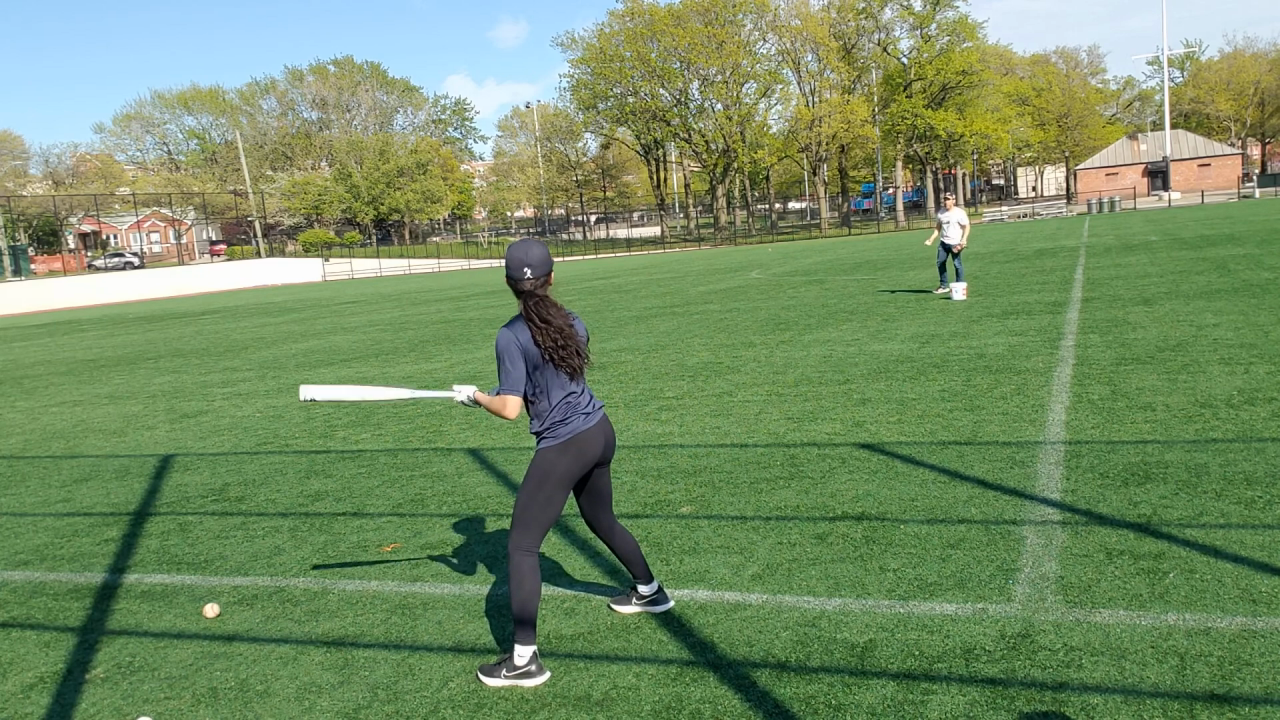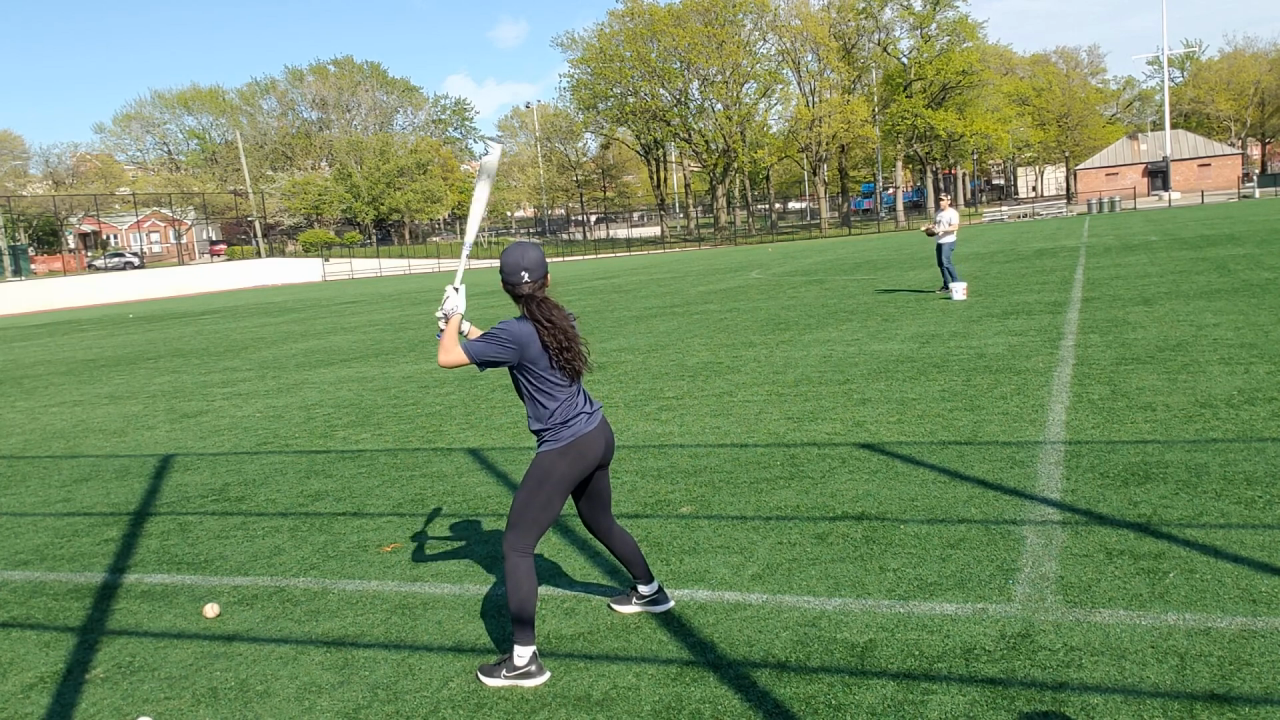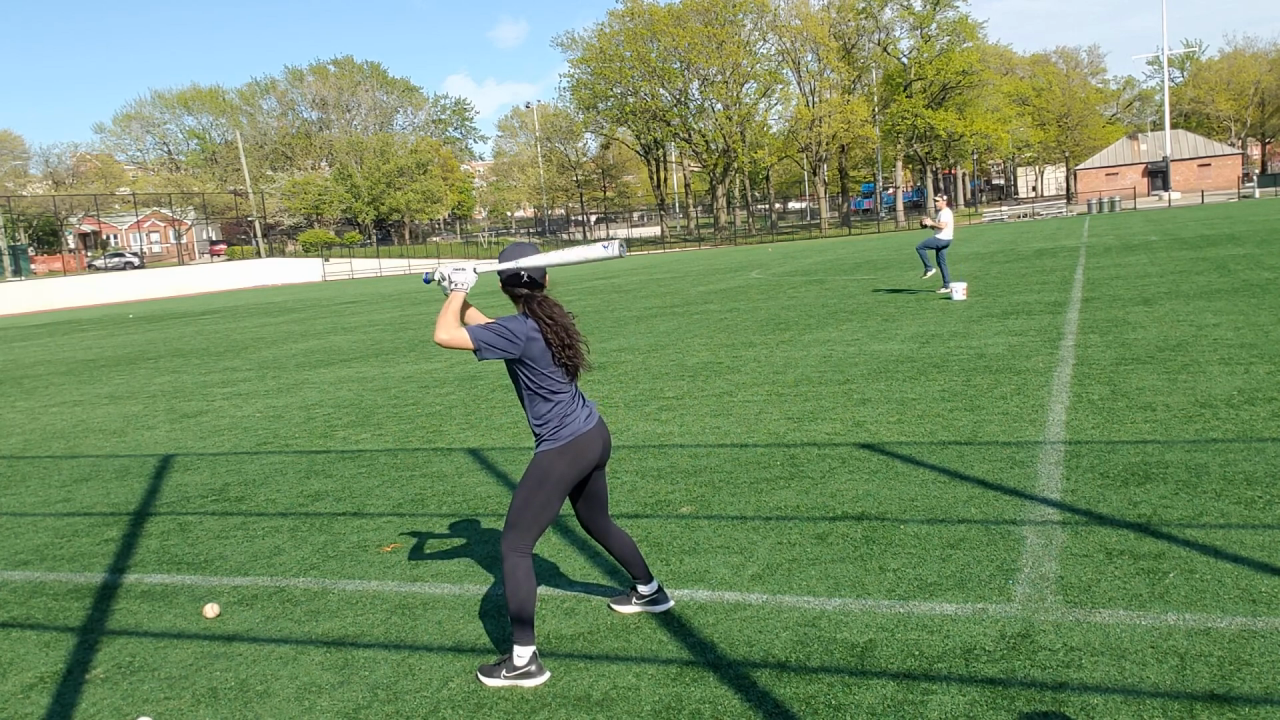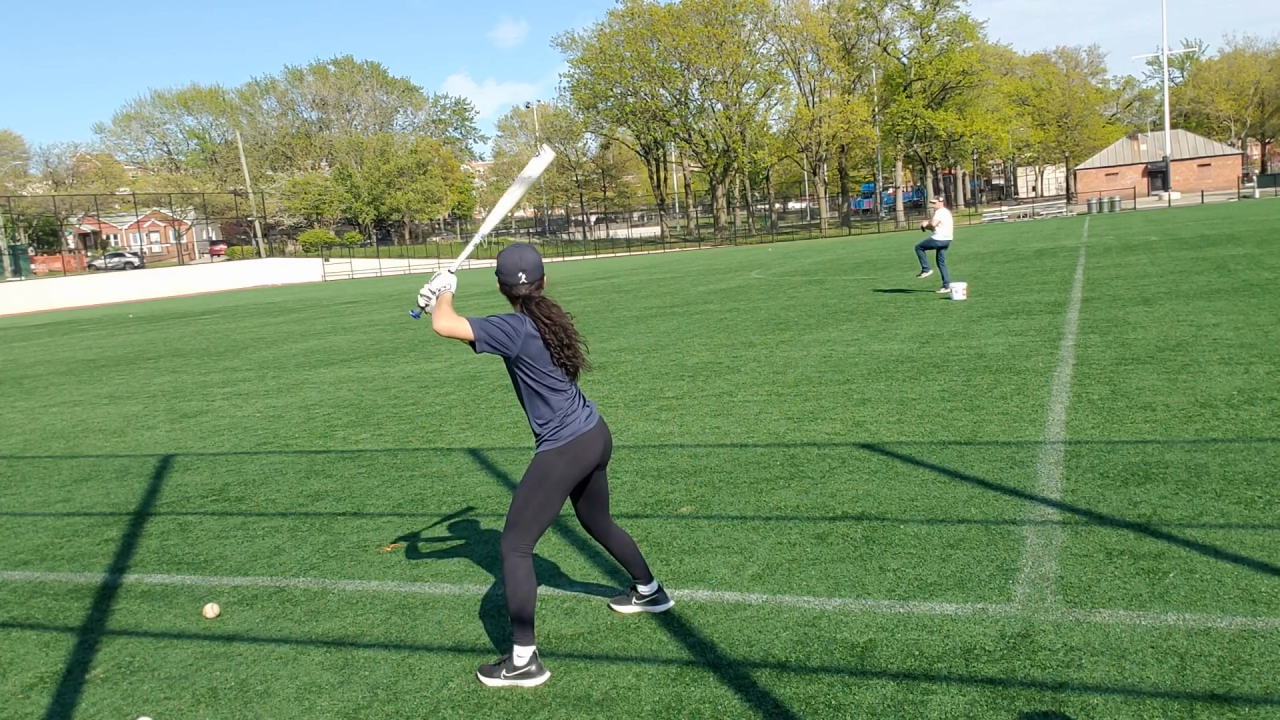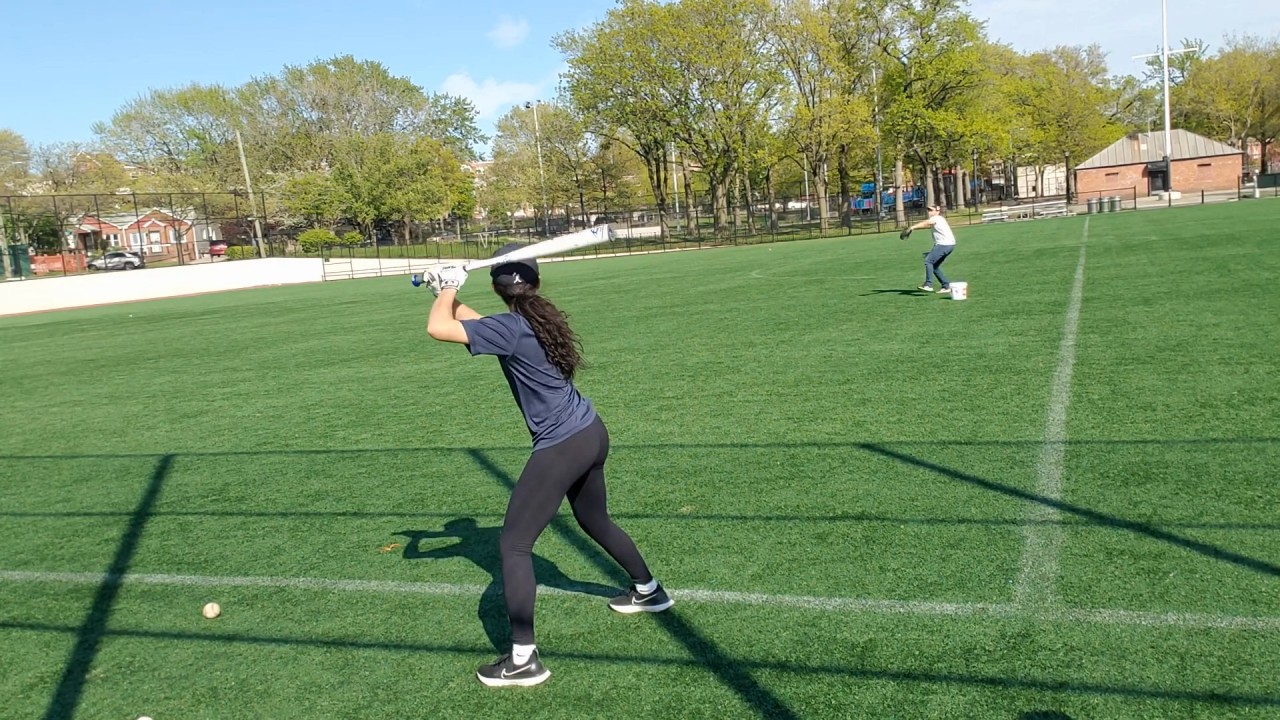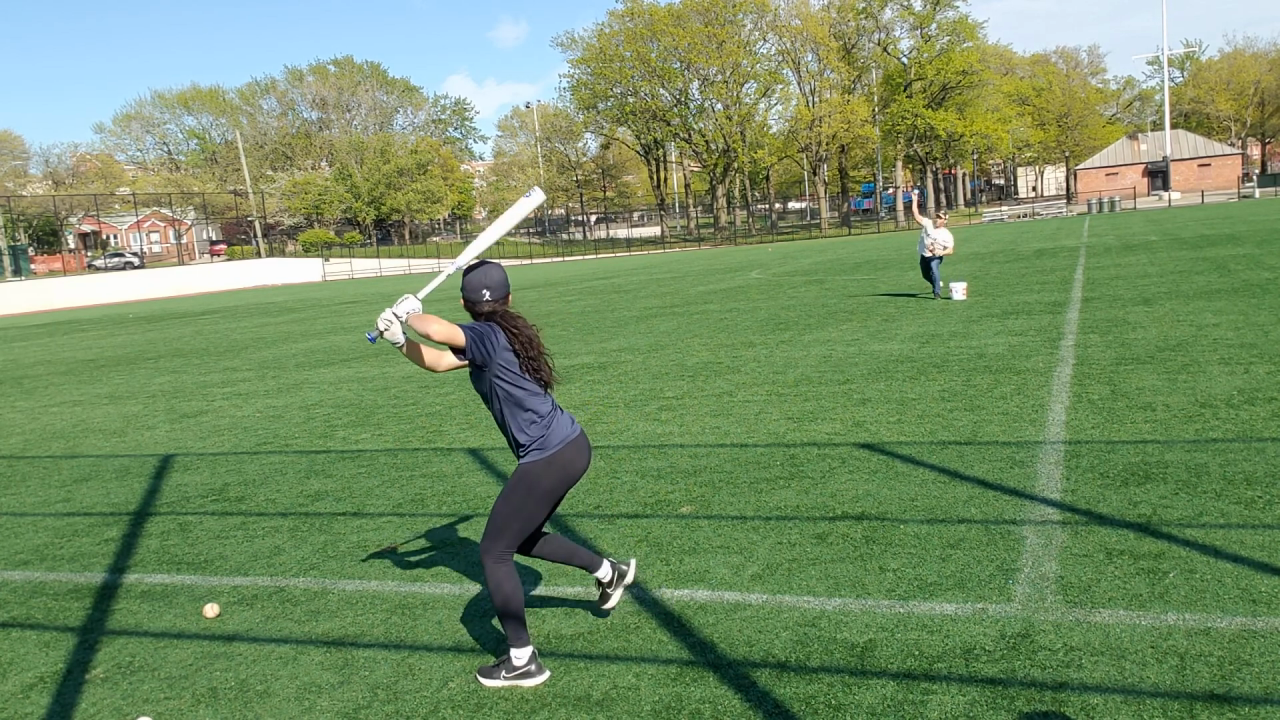
dt=0.5s
person 1, frame 1
left shoulder: (512, 336)
right shoulder: (572, 322)
left elbow: (509, 410)
left wrist: (475, 395)
right wrist: (507, 387)
left hip: (563, 447)
right hip: (599, 432)
left knee: (521, 545)
right knee: (601, 520)
left ankle: (524, 659)
right ankle: (649, 591)
person 1, frame 2
left shoulder: (515, 333)
right shoulder: (559, 320)
left elbow: (447, 357)
left wrist: (454, 314)
right wrist: (465, 324)
left hip: (565, 450)
right hip: (597, 435)
left knee: (516, 546)
right knee: (600, 522)
left ankle: (524, 660)
right ankle: (649, 590)
person 1, frame 3
left shoulder: (519, 330)
right shoulder: (551, 319)
left elbow: (444, 336)
right elbow: (491, 329)
left wrist: (459, 289)
right wrist: (459, 297)
left hip: (563, 451)
right hip: (594, 437)
left knee: (514, 545)
right knee: (597, 523)
left ankle: (524, 660)
right ankle: (649, 591)
person 1, frame 4
left shoulder: (517, 328)
right shoulder: (548, 319)
left elbow: (444, 326)
right elbow: (479, 332)
left wrist: (443, 290)
right wrist: (439, 304)
left hip: (564, 450)
right hip: (595, 436)
left knee: (514, 546)
right knee: (597, 522)
left ankle: (525, 660)
right ankle: (650, 591)
person 1, frame 5
left shoulder: (511, 328)
right shoulder: (539, 318)
left elbow: (437, 329)
right elbow: (481, 325)
left wrist: (449, 286)
right wrist: (447, 294)
left hip: (562, 448)
right hip: (591, 434)
left knee: (513, 544)
right knee: (594, 520)
left ankle: (524, 660)
right ankle: (649, 592)
person 1, frame 6
left shoulder: (488, 335)
right shoulder: (501, 335)
left elbow: (442, 331)
right elbow: (437, 361)
left wrist: (411, 314)
right wrist: (400, 341)
left hip: (547, 461)
right hip: (572, 447)
left knee: (494, 553)
right knee: (523, 541)
left ankle: (523, 661)
right ankle: (609, 571)
